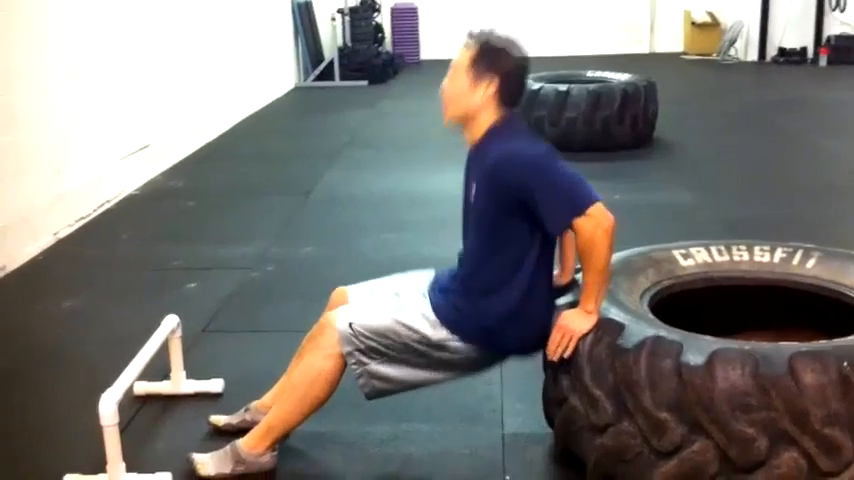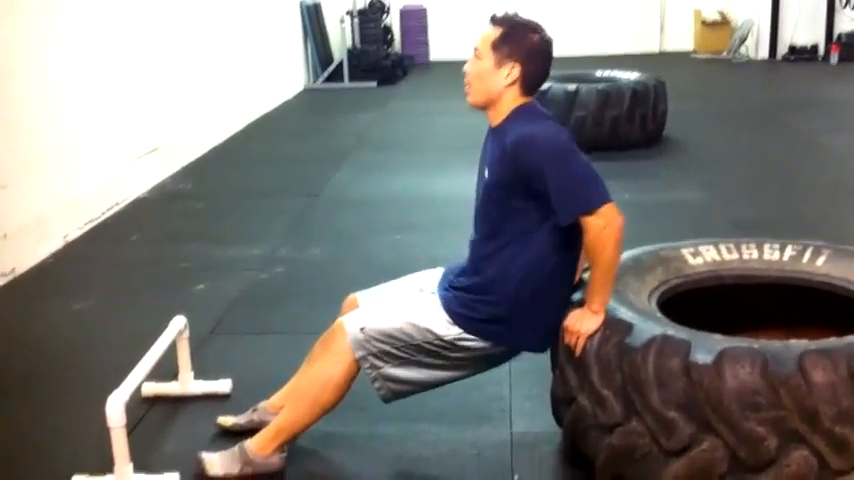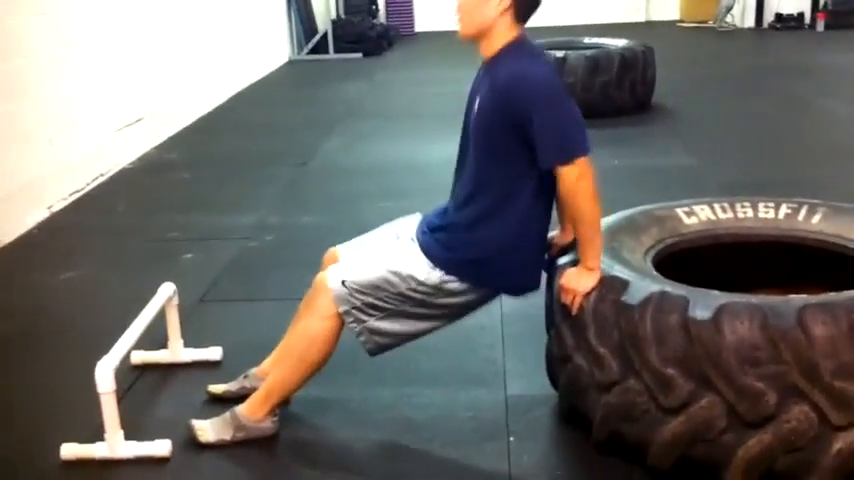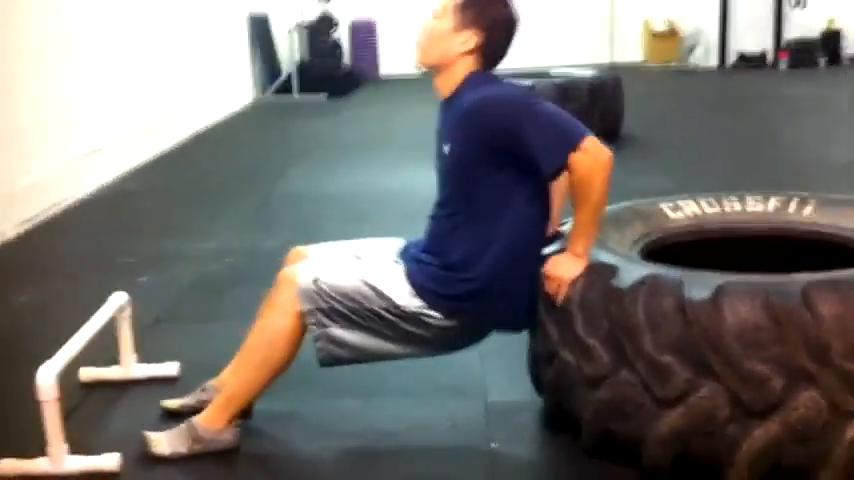
dt=1s
person 1, frame 1
left shoulder: (514, 157)
right shoulder: (496, 143)
left elbow: (596, 220)
right elbow: (565, 201)
left wrist: (586, 311)
right wrist: (563, 273)
left hip: (476, 321)
right hip: (462, 291)
left knee: (338, 329)
right knee: (343, 301)
right ankle: (266, 411)
person 1, frame 2
left shoulder: (533, 141)
right shoulder: (512, 130)
left elbow: (605, 219)
right elbow: (568, 209)
left wrist: (592, 308)
right wrist: (560, 276)
left hip: (486, 316)
right hip: (471, 287)
left knee: (350, 333)
right knee: (355, 306)
right ankle: (275, 409)
person 1, frame 3
left shoulder: (528, 77)
right shoulder: (504, 65)
left elbow: (575, 170)
right elbow: (557, 158)
left wrist: (588, 265)
right wrist: (567, 233)
left hip: (468, 259)
right hip: (448, 230)
left knee: (331, 291)
right knee: (335, 263)
left ankle: (254, 414)
right ankle: (267, 374)
person 1, frame 4
left shoulder: (491, 106)
right shoulder: (466, 103)
left elbow: (593, 157)
right elbow: (551, 154)
left wrist: (575, 254)
right wrist: (534, 239)
left hip: (451, 297)
right hip: (433, 266)
left knee: (296, 285)
right knee: (302, 261)
left ankle: (213, 424)
right ankle: (228, 387)
